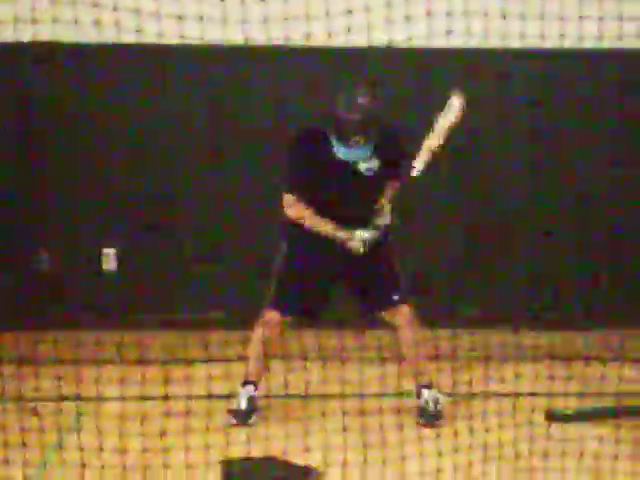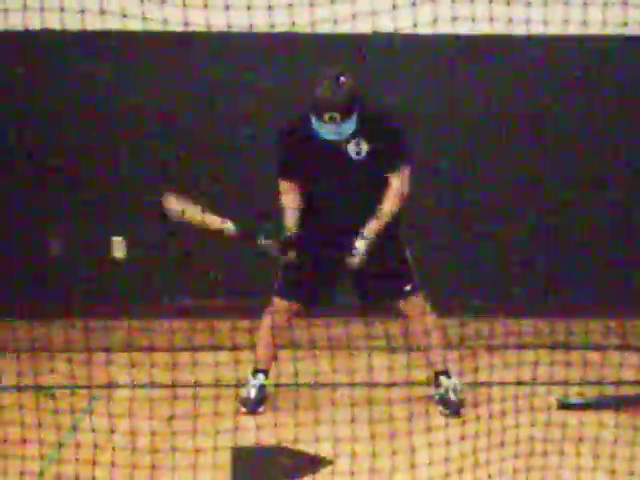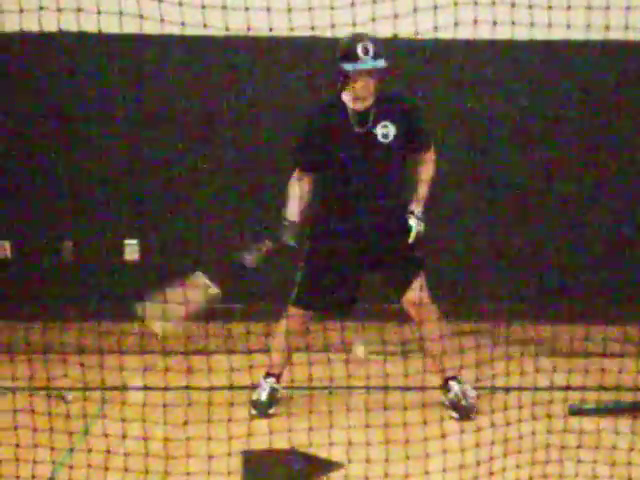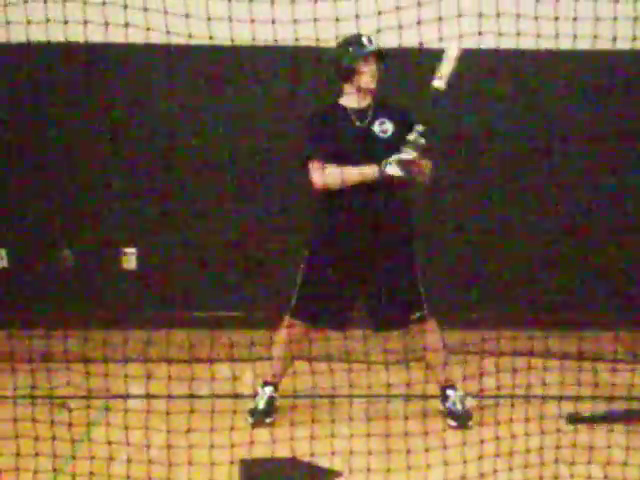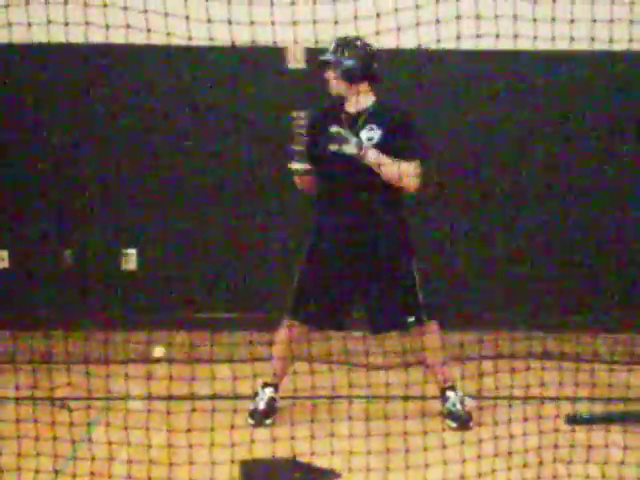
dt=0.7s
person 1, frame 1
left shoulder: (388, 141)
right shoulder: (307, 144)
left elbow: (394, 177)
right elbow: (293, 206)
left wrist: (383, 209)
right wrist: (344, 235)
left hip: (367, 239)
right hip: (311, 241)
left knee: (401, 313)
right knee: (274, 316)
left ankle: (426, 391)
right ankle: (249, 391)
person 1, frame 2
left shoulder: (380, 125)
right shoulder: (296, 132)
left elbow: (398, 183)
right elbow: (290, 185)
left wrist: (368, 235)
right wrist: (291, 231)
left hip: (374, 229)
right hip: (317, 229)
left knee: (413, 301)
right knee: (282, 304)
left ankle: (443, 379)
right ankle: (259, 380)
person 1, frame 3
left shoulder: (401, 110)
right shoulder: (322, 119)
left elbow: (426, 157)
right elbow: (303, 175)
left wrist: (417, 208)
right wrist: (292, 219)
left hip: (392, 226)
right hip: (336, 229)
left knee: (419, 301)
right knee: (299, 308)
left ankle: (452, 384)
right ankle: (271, 382)
person 1, frame 4
left shoulder: (395, 115)
right shoulder: (323, 119)
right elbow: (320, 176)
right wrist: (380, 167)
left hip: (390, 238)
right hip: (335, 240)
left knee: (419, 316)
right knee: (299, 318)
left ankle: (450, 392)
right ankle: (269, 390)
person 1, frame 5
left shoulder: (394, 118)
right shoulder: (322, 120)
left elbow: (411, 180)
right elbow: (307, 184)
left wrist: (362, 151)
right wrist: (301, 170)
left hip: (384, 241)
right hip: (332, 239)
left knee: (418, 319)
right knee: (298, 318)
left ankle: (450, 394)
right ankle: (269, 391)
